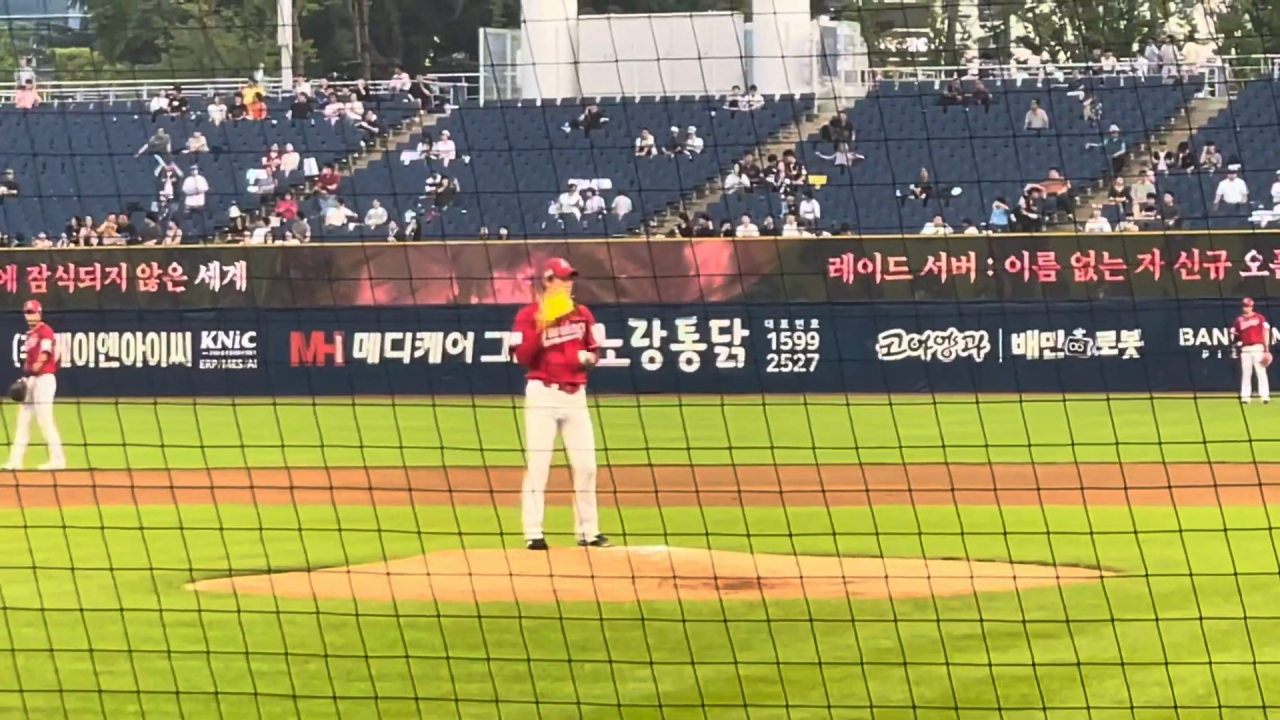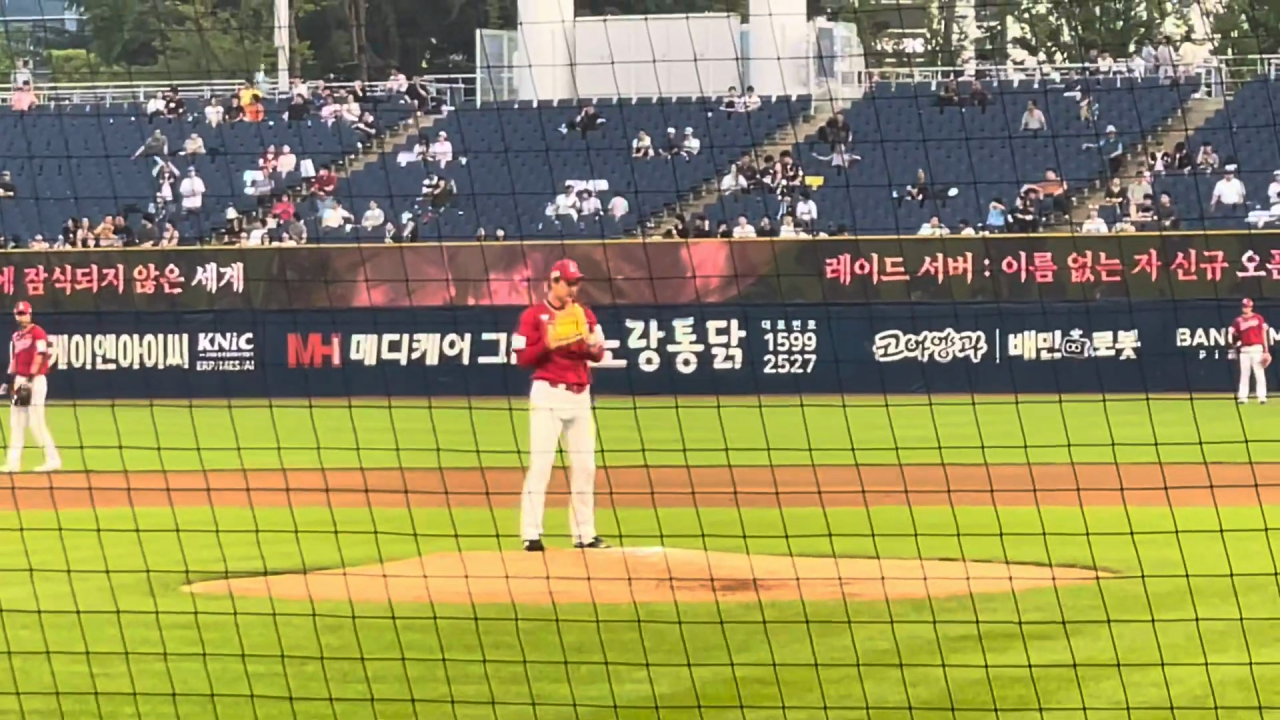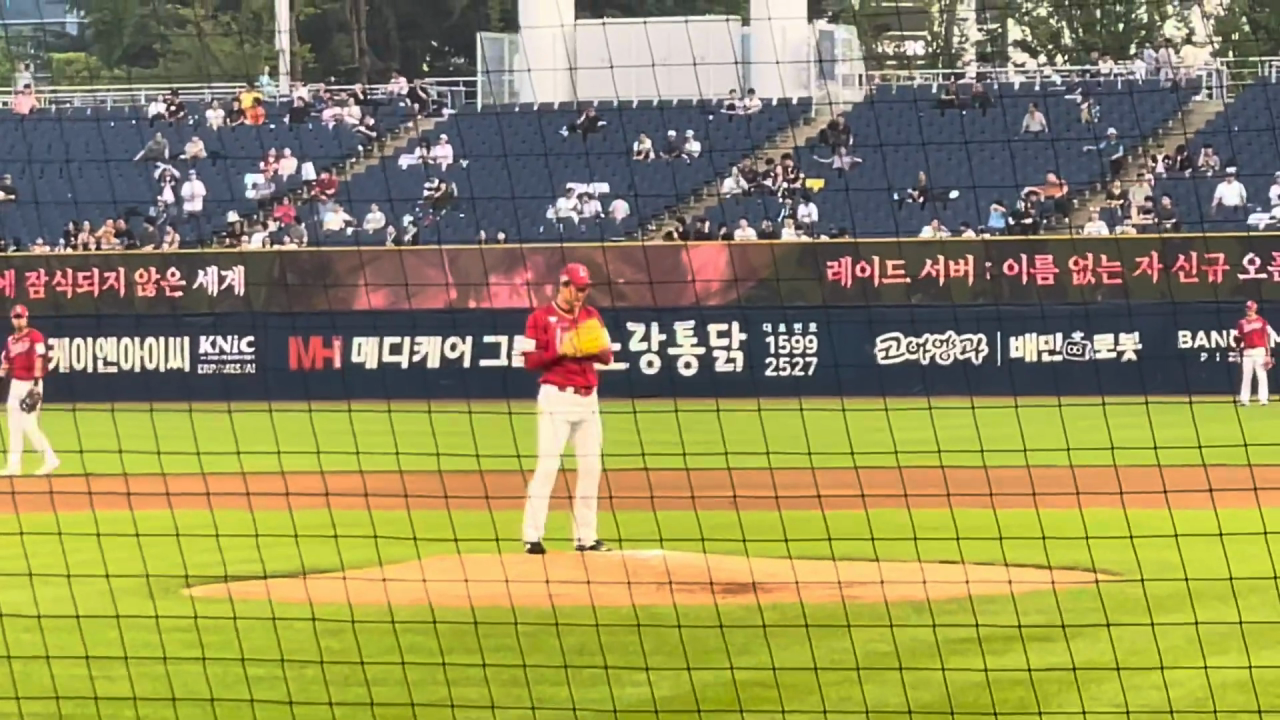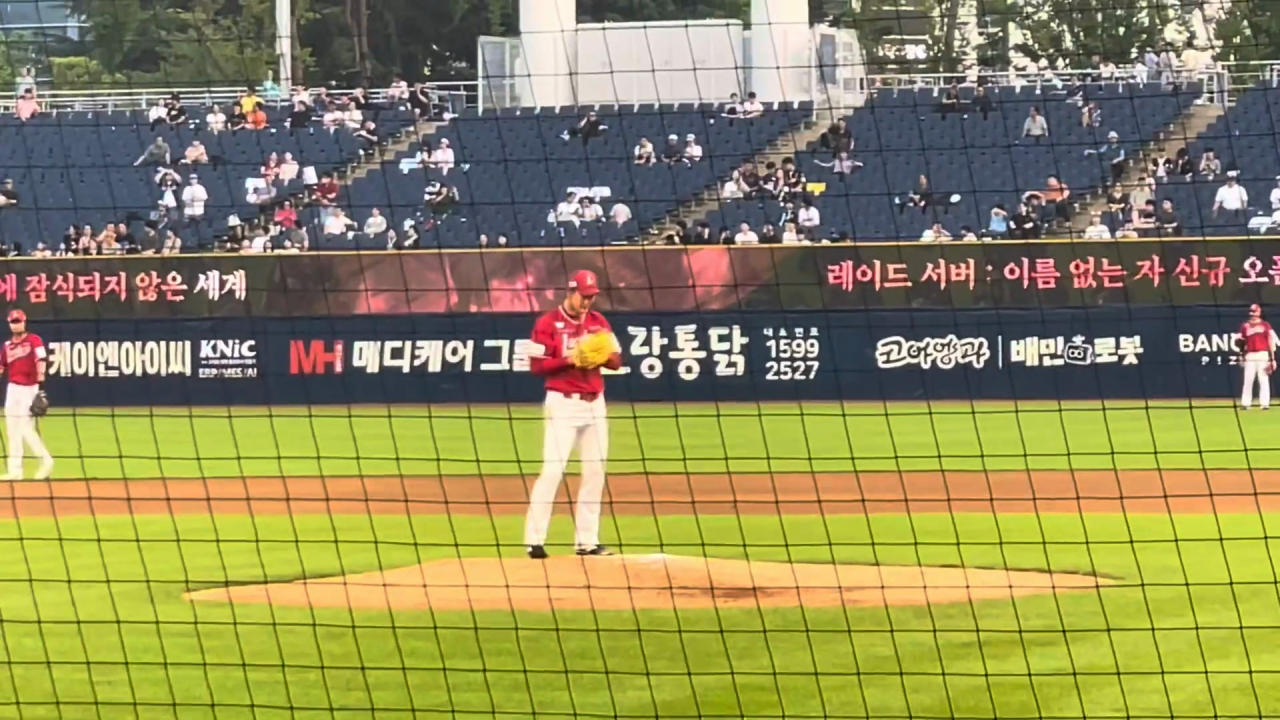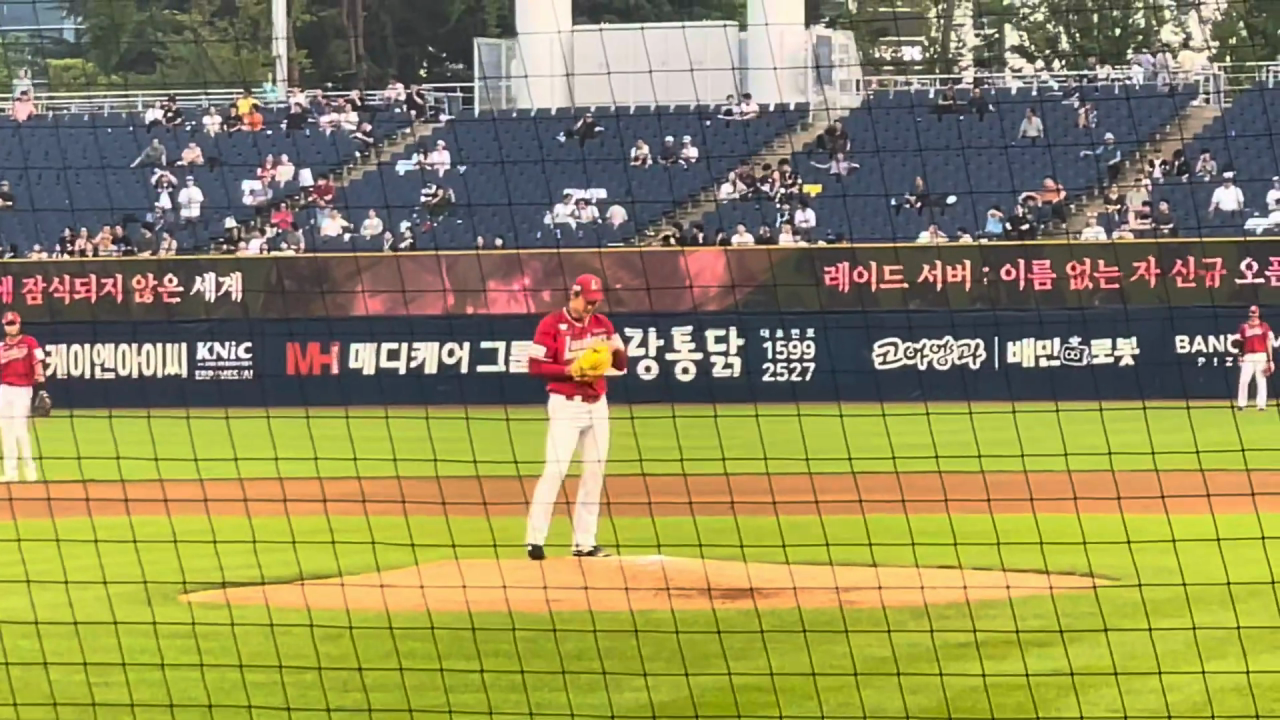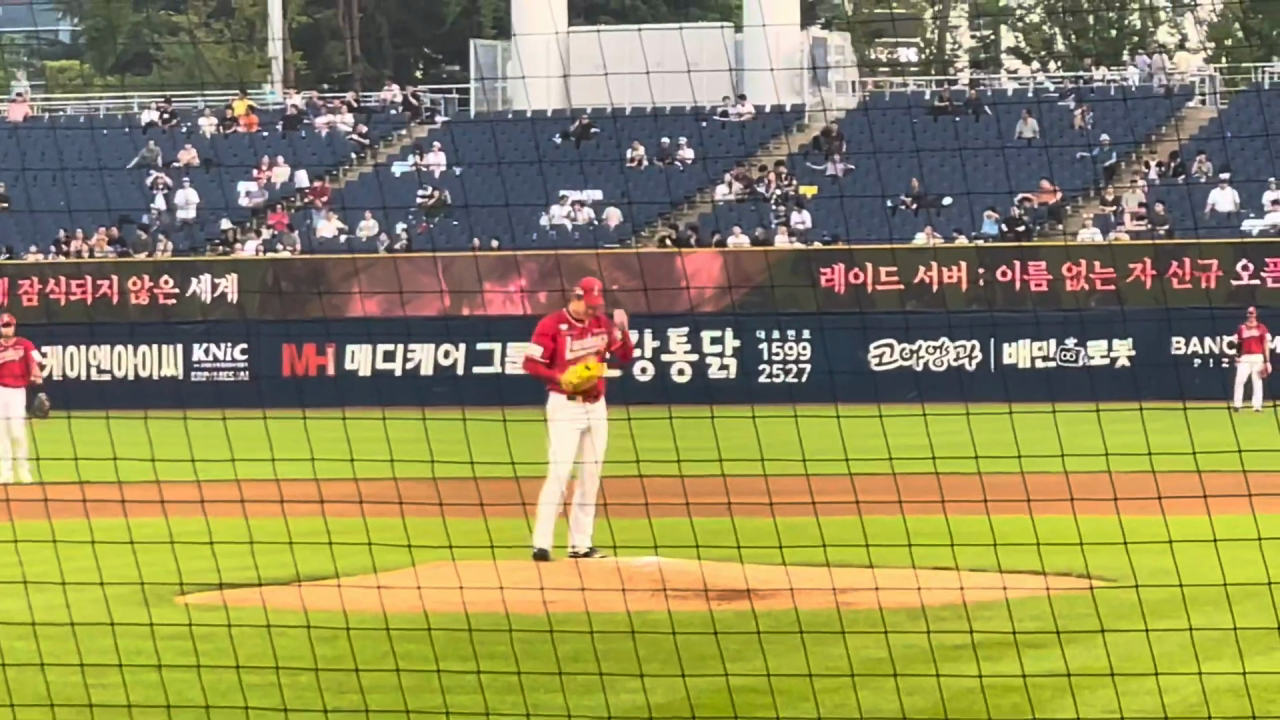
dt=0.1s
person 1, frame 1
left shoulder: (582, 313)
right shoulder: (528, 314)
left elbow: (595, 351)
right elbow: (521, 356)
left wrist: (591, 356)
right wrist: (541, 329)
left hip: (576, 396)
right hip: (542, 395)
left knee: (586, 466)
right knee: (538, 465)
left ankle: (587, 532)
right ankle: (533, 533)
person 1, frame 2
left shoulder: (584, 314)
right shoulder: (533, 315)
left elbow: (598, 354)
right elbow: (523, 359)
left wrist: (595, 347)
right wrist: (549, 342)
left hip: (580, 396)
right hip: (548, 395)
left knee: (585, 467)
right knee: (540, 466)
left ankle: (584, 534)
right ankle: (531, 534)
person 1, frame 3
left shoulder: (591, 315)
right shoulder: (541, 317)
left elbow: (607, 357)
right elbow: (530, 361)
left wrist: (599, 348)
right wrist: (562, 350)
left hip: (588, 398)
right hip: (556, 398)
left knee: (590, 468)
right knee: (547, 467)
left ankle: (585, 536)
right ankle: (532, 536)
person 1, frame 4
left shoulder: (599, 321)
right shoulder: (548, 322)
left elbow: (616, 363)
right elbow: (537, 366)
left wrist: (607, 355)
right wrist: (570, 360)
left hip: (595, 404)
right hip: (563, 403)
left knee: (595, 473)
right knee: (552, 471)
left ankle: (587, 541)
right ankle: (534, 539)
person 1, frame 5
left shoulder: (603, 323)
right shoulder: (552, 324)
left elbow: (621, 364)
right elbow: (536, 366)
left wrist: (617, 350)
right wrist: (568, 369)
left hip: (598, 406)
right hip: (565, 405)
left knee: (594, 474)
right knee: (555, 471)
left ankle: (584, 542)
right ankle: (535, 539)
person 1, frame 6
left shoulder: (603, 324)
right shoulder: (551, 324)
left elbow: (625, 357)
right elbow: (531, 365)
left wrist: (623, 332)
right wrist: (561, 376)
left hip: (596, 406)
right hip: (564, 406)
left knee: (591, 476)
right knee: (559, 473)
left ankle: (580, 543)
right ankle: (541, 543)
